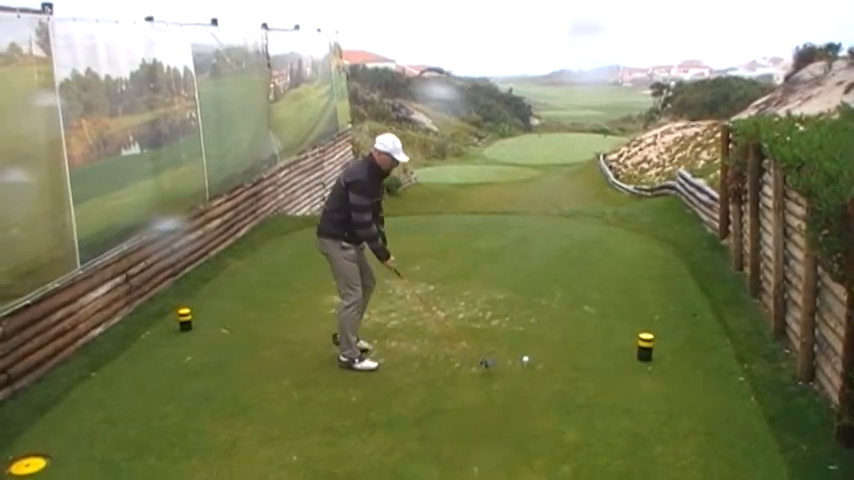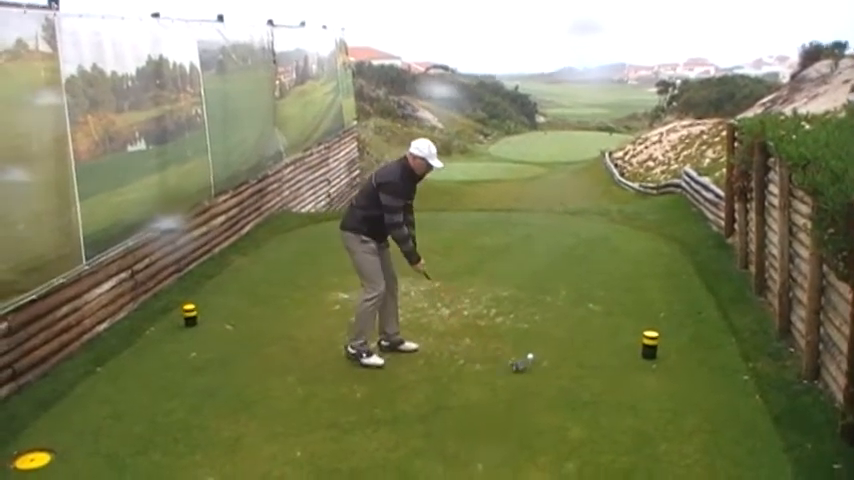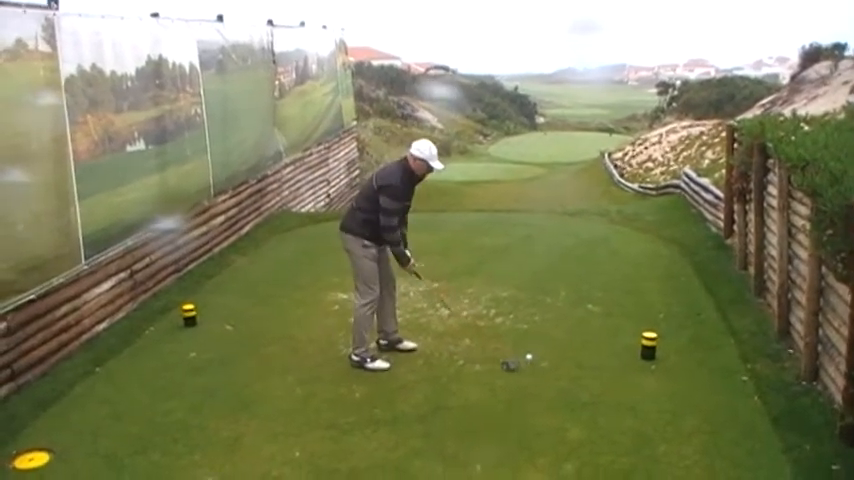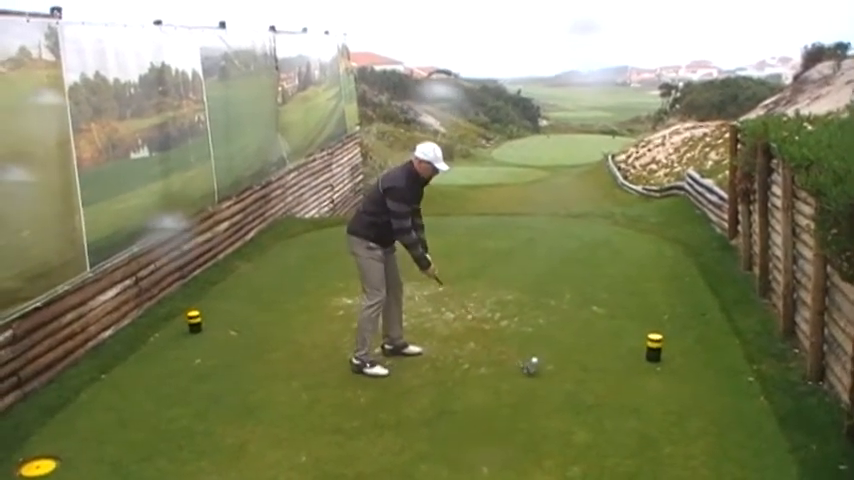
dt=0.5s
person 1, frame 1
left shoulder: (373, 173)
right shoulder: (361, 178)
left elbow: (374, 214)
right elbow: (363, 222)
left wrist: (383, 245)
right wrist: (383, 254)
left hip: (349, 237)
right hip: (336, 239)
left knee: (367, 282)
right knee: (351, 294)
left ankle: (345, 335)
right ankle: (348, 354)
person 1, frame 2
left shoulder: (407, 176)
right shoulder: (393, 179)
left elbow: (406, 215)
right elbow: (394, 223)
left wrist: (413, 249)
right wrist: (413, 257)
left hip: (375, 234)
right hip: (358, 234)
left knee: (390, 284)
right knee: (375, 288)
left ankle: (390, 338)
right ankle: (356, 346)
person 1, frame 3
left shoulder: (405, 176)
right shoulder: (394, 181)
left elbow: (398, 219)
right elbow: (388, 225)
left wrist: (404, 249)
right wrist: (402, 258)
left hip: (373, 236)
right hip: (358, 236)
left knee: (387, 285)
right knee: (368, 294)
left ankle: (388, 337)
right ankle: (359, 353)
person 1, frame 4
left shoulder: (414, 181)
right shoulder: (399, 184)
left elbow: (414, 220)
right elbow: (403, 229)
left wrist: (425, 253)
right wrist: (423, 263)
left hip: (382, 240)
right hip: (365, 240)
left knee: (394, 289)
right knee: (375, 297)
left ankle: (393, 342)
right ankle: (361, 358)
